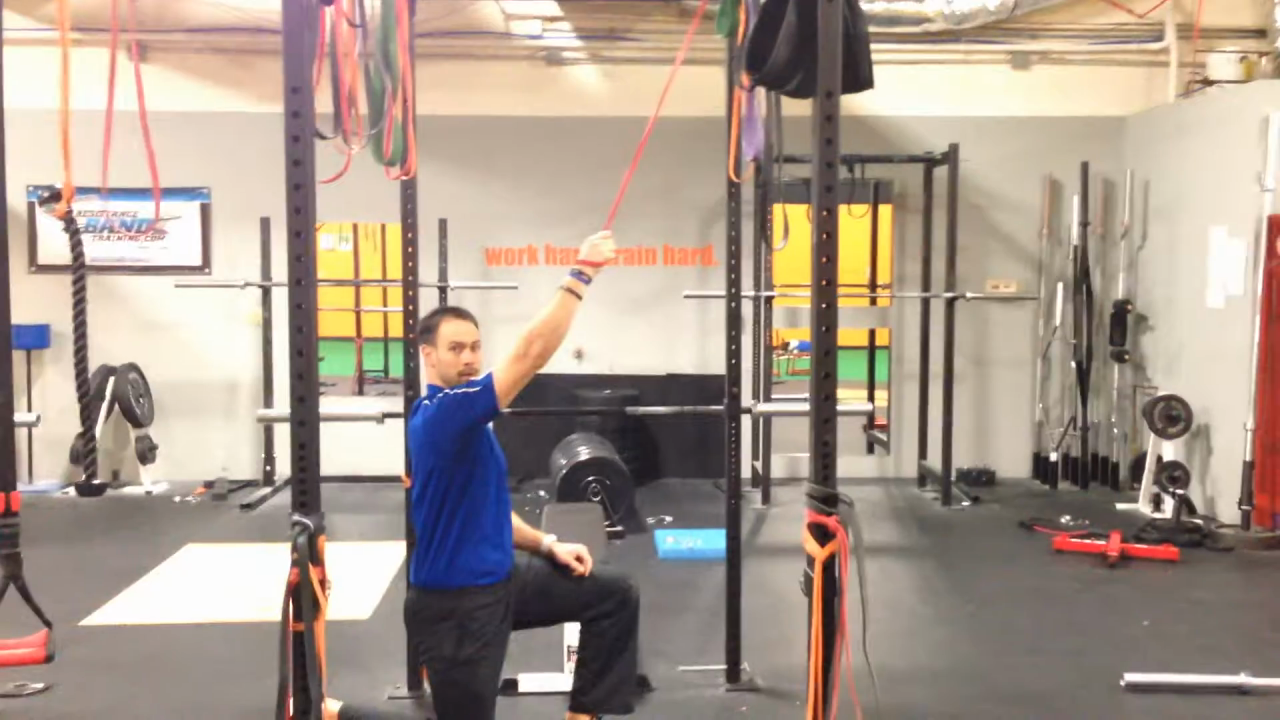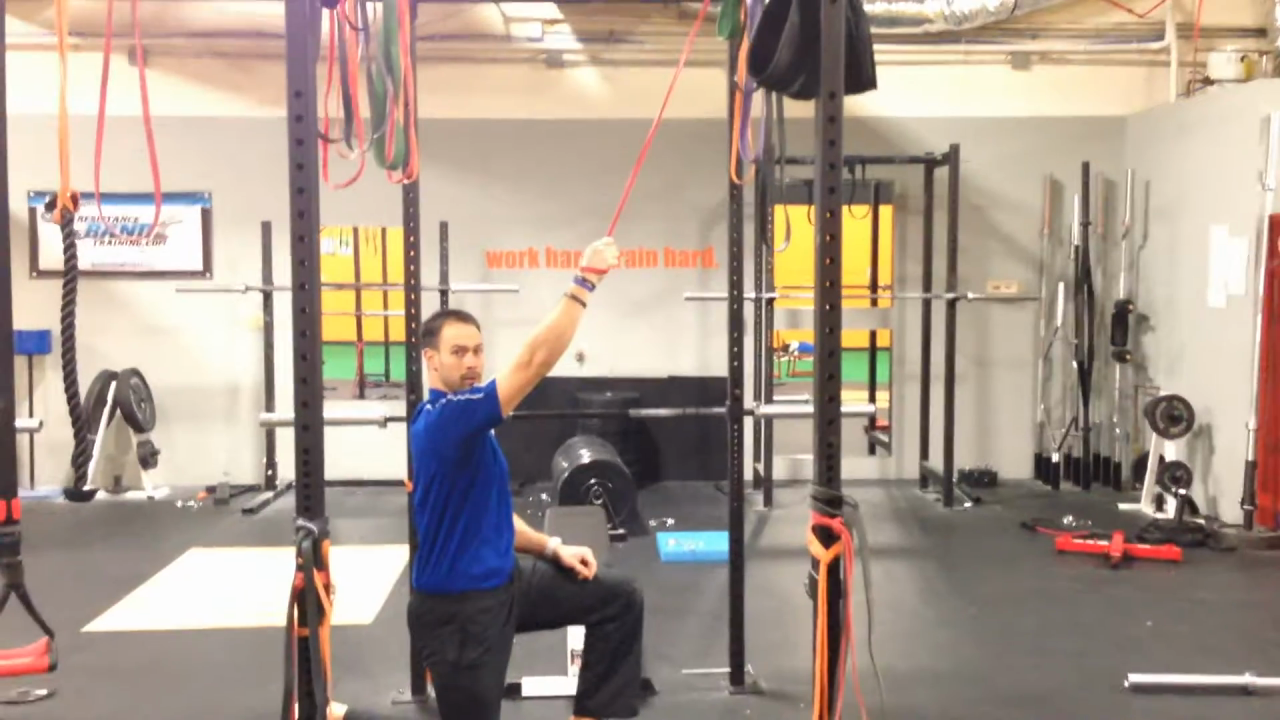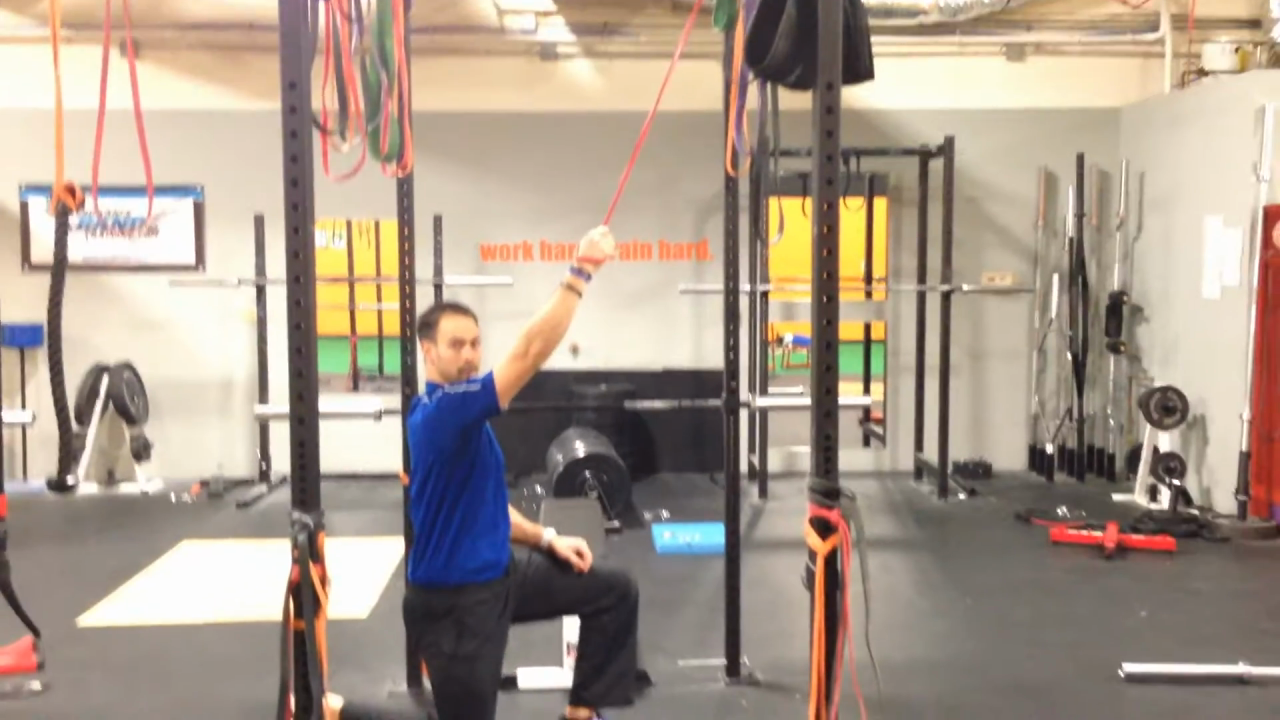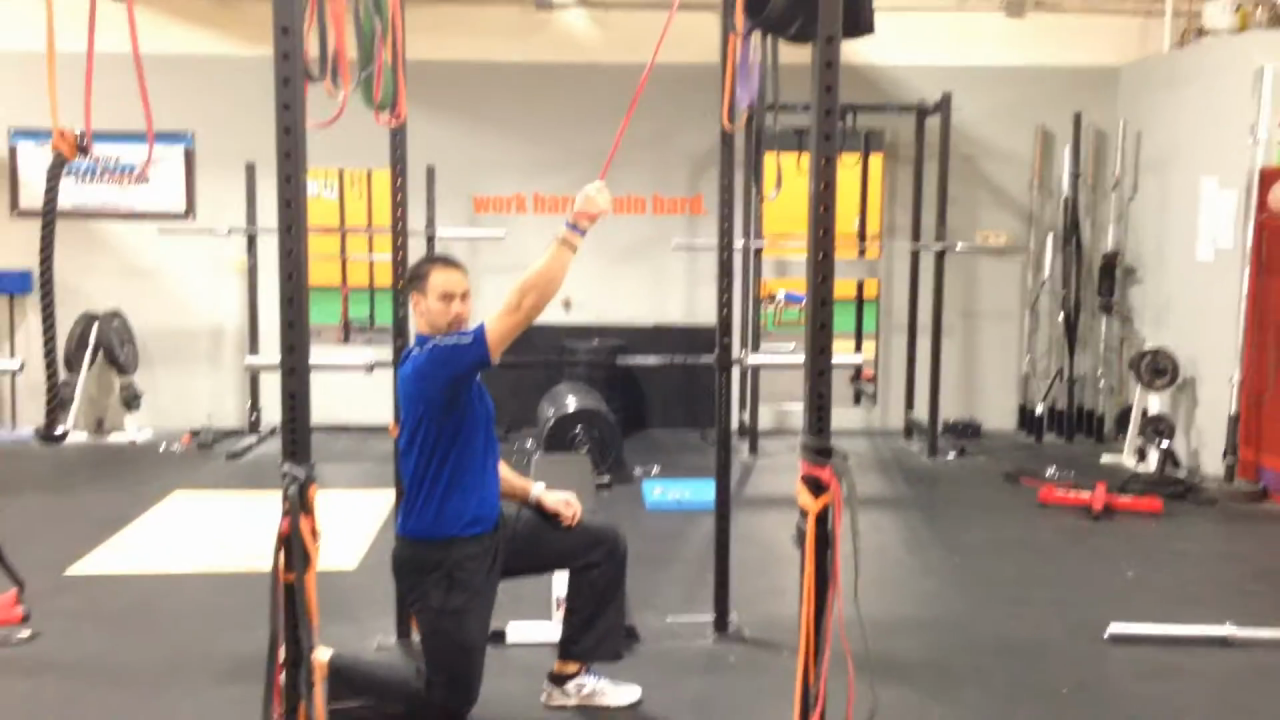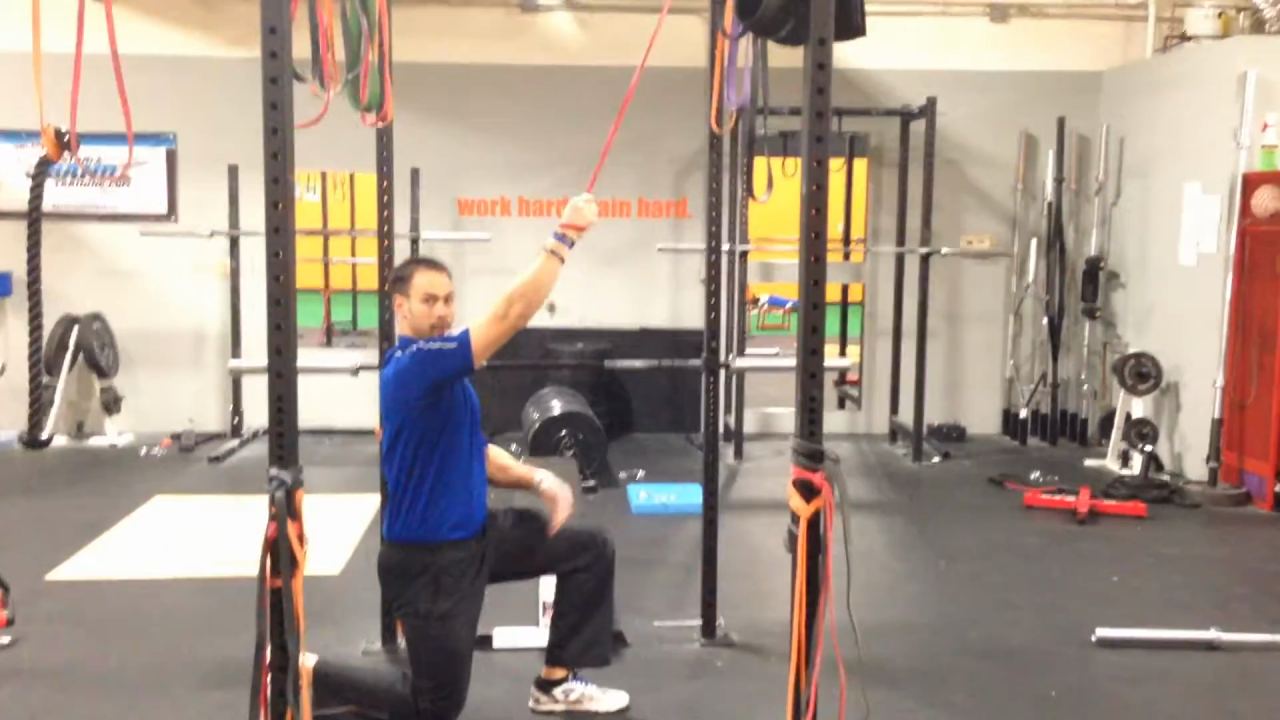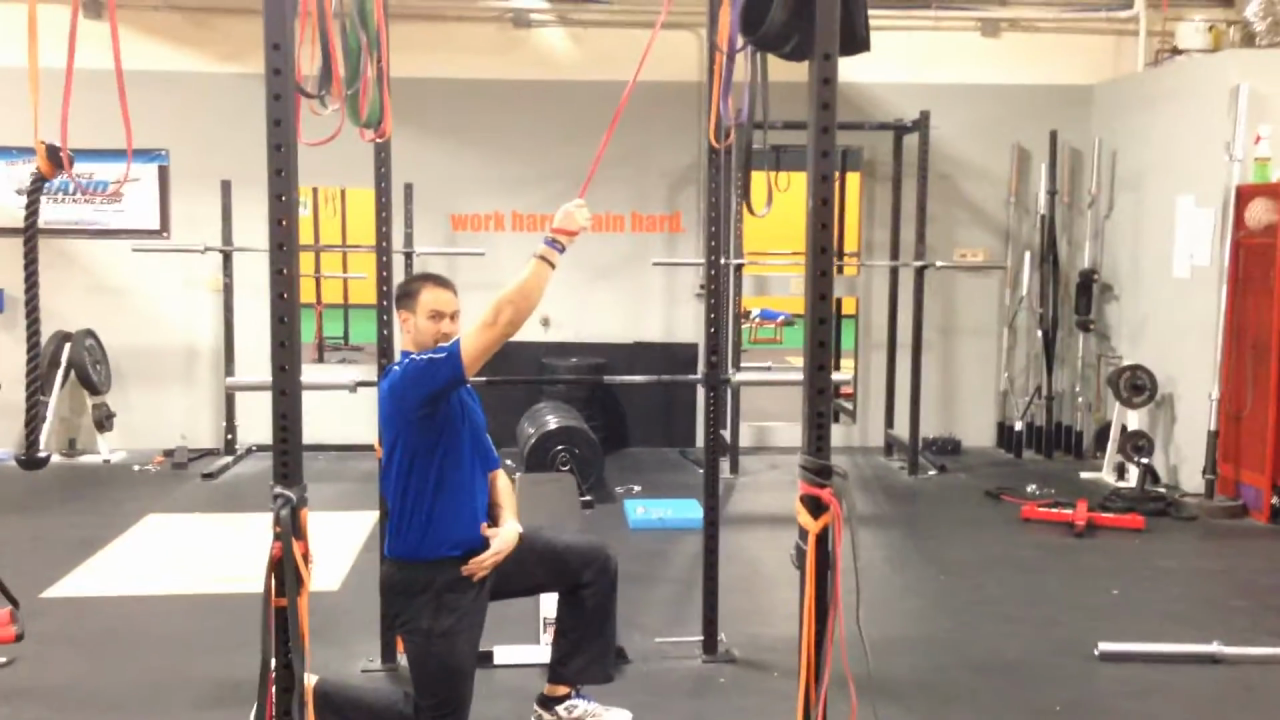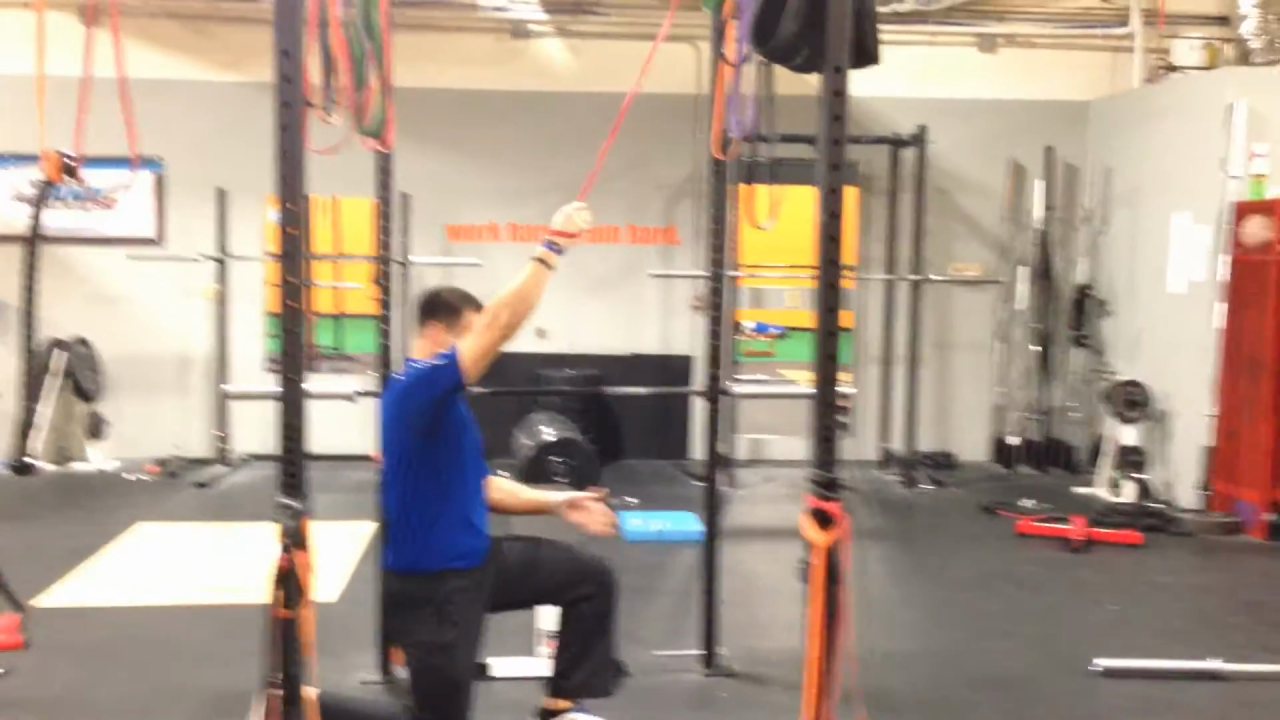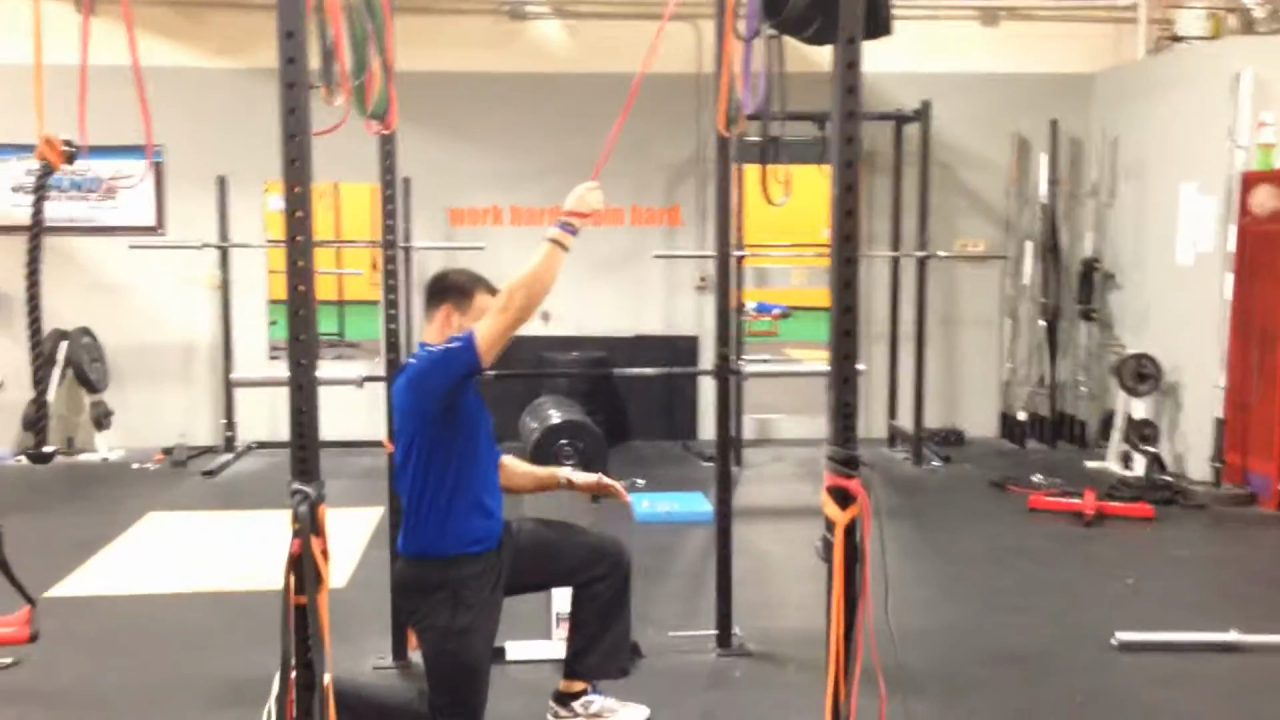
dt=0.4s
person 1, frame 1
left shoulder: (463, 418)
right shoulder: (440, 415)
right elbow: (529, 354)
left wrist: (547, 544)
right wrist: (581, 274)
left hip: (498, 579)
right hip: (454, 602)
left knee: (613, 597)
person 1, frame 2
left shoulder: (460, 423)
right shoulder: (443, 421)
right elbow: (533, 363)
left wrist: (551, 547)
right wrist: (584, 280)
left hip: (501, 581)
right hip: (457, 605)
left knee: (617, 601)
person 1, frame 3
left shoulder: (462, 416)
right shoulder: (440, 413)
right elbow: (529, 352)
left wrist: (545, 537)
right wrist: (582, 269)
left hip: (496, 573)
right hip: (452, 598)
left knee: (612, 592)
person 1, frame 4
left shoulder: (453, 370)
right shoulder: (431, 364)
right elbow: (521, 308)
left wrist: (535, 493)
right wrist: (576, 225)
left hip: (484, 529)
right hip: (441, 552)
left knee: (601, 545)
left ankle: (569, 676)
right ankle: (317, 668)
person 1, frame 5
left shoulder: (444, 370)
right shoulder: (412, 369)
left elbow: (476, 453)
right elbow: (508, 317)
left wrist: (537, 479)
right wrist: (565, 235)
left hip: (474, 534)
right hip: (428, 557)
left knee: (590, 548)
person 1, frame 6
left shoulder: (458, 393)
right shoulder: (408, 383)
left elbow: (491, 470)
right elbow: (500, 324)
left wrist: (508, 525)
right wrist: (556, 242)
left hip: (476, 551)
right hip: (429, 574)
left knee: (593, 564)
person 1, frame 7
left shoulder: (444, 399)
right shoulder: (414, 391)
left elbow: (480, 484)
right elbow: (500, 326)
left wrist: (557, 501)
right wrist: (554, 244)
left hip: (476, 562)
right hip: (430, 587)
left knee: (591, 577)
person 1, frame 8
left shoulder: (454, 385)
right shoulder: (427, 375)
left elbow: (491, 468)
right elbow: (514, 308)
left wrist: (567, 478)
right wrist: (567, 225)
left hip: (489, 546)
right hip: (444, 571)
left knee: (605, 558)
